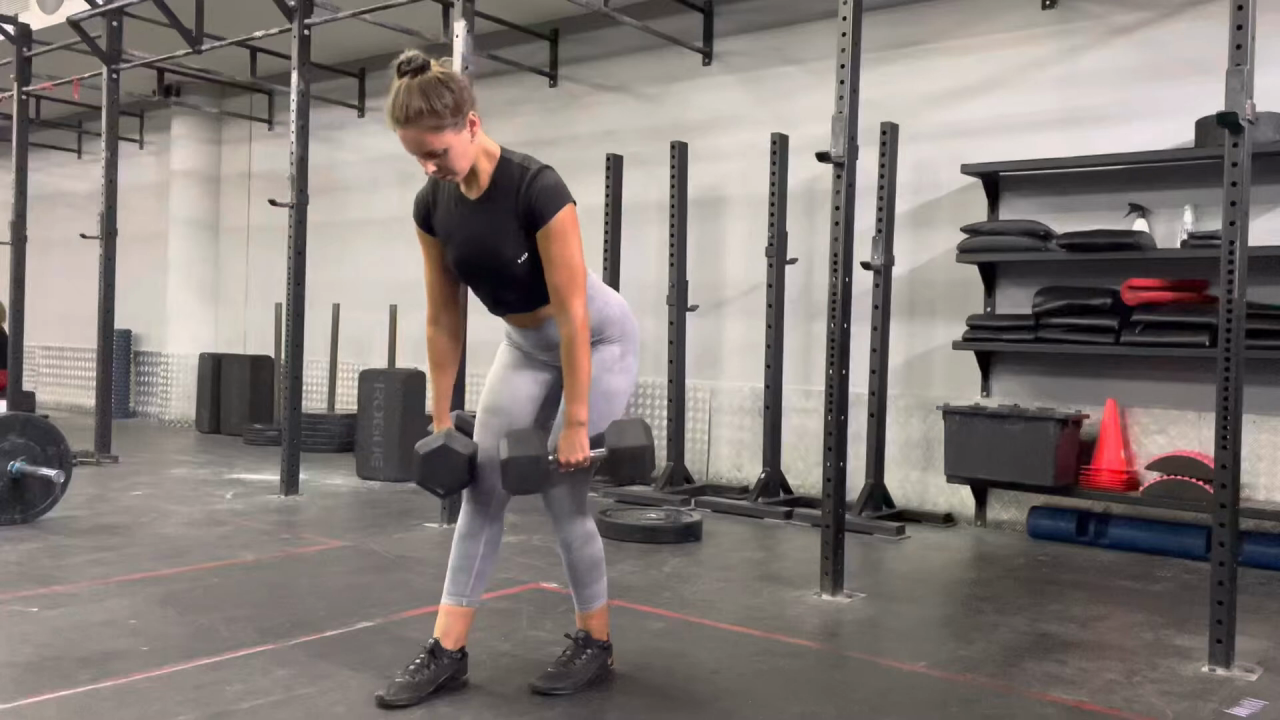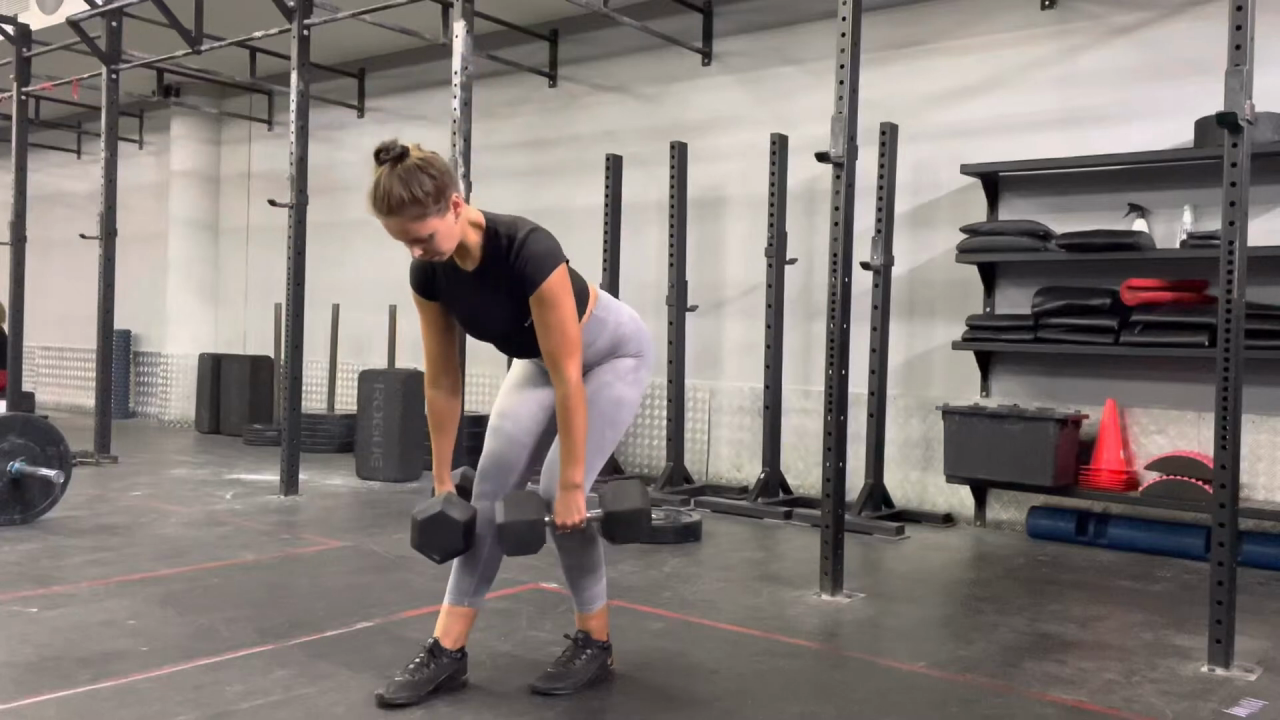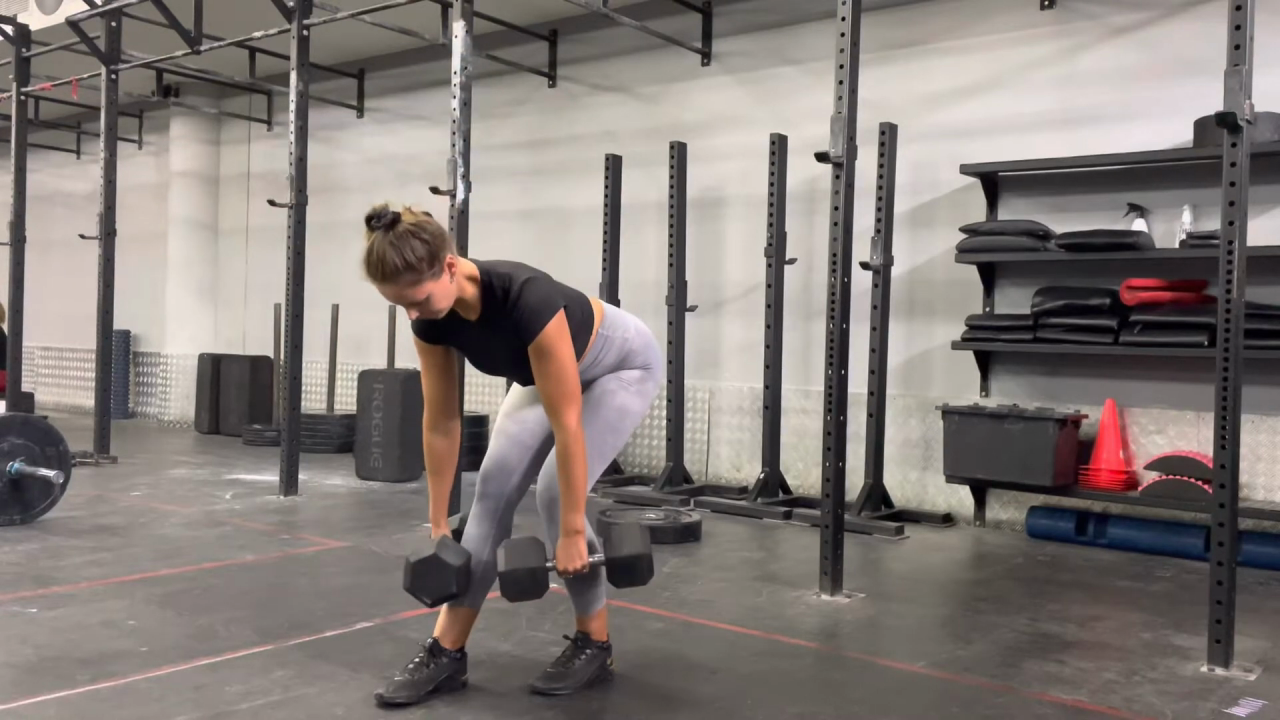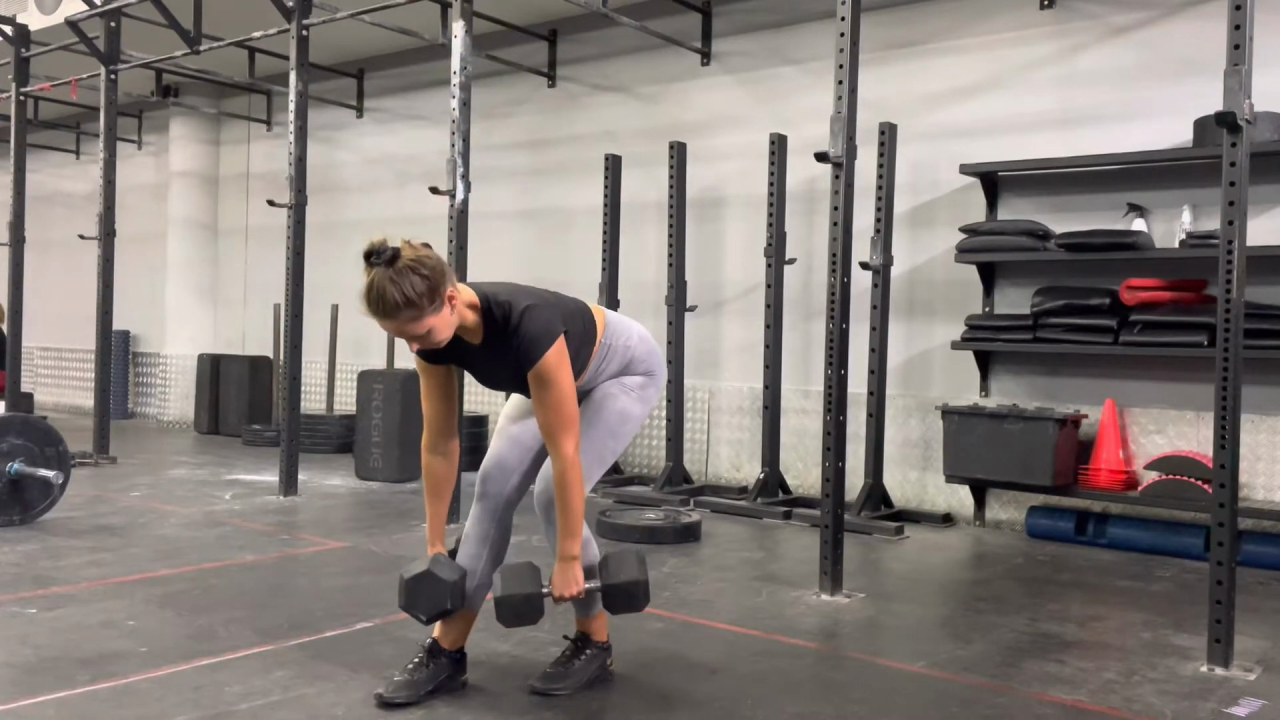
dt=0.7s
person 1, frame 1
left shoulder: (537, 188)
right shoulder: (432, 206)
left elbow: (572, 315)
right elbow: (443, 320)
left wrist: (576, 424)
right wrist: (441, 419)
left hip: (597, 338)
right hip: (524, 345)
left knee: (560, 488)
right knee: (482, 486)
left ankle: (596, 643)
right ankle: (447, 650)
person 1, frame 2
left shoulder: (529, 250)
right shoulder: (428, 273)
left elbow: (569, 377)
right elbow: (442, 381)
left wrist: (572, 485)
right wrist: (442, 479)
left hip: (612, 353)
right hip: (536, 360)
left knee: (556, 497)
right knee: (489, 490)
left ankle: (594, 642)
right ankle: (447, 650)
person 1, frame 3
left shoulder: (526, 298)
right shoulder: (433, 319)
left elbow: (567, 426)
right elbow: (441, 423)
left wrist: (572, 533)
right wrist: (438, 526)
left hip: (622, 365)
right hip: (544, 371)
left knee: (554, 492)
right knee: (493, 487)
left ankle: (595, 644)
right ankle: (447, 652)
person 1, frame 4
left shoulder: (527, 325)
right shoulder: (435, 331)
left elbow: (565, 454)
right elbow: (440, 443)
left wrist: (568, 559)
right wrist: (435, 545)
left hip: (625, 370)
right hip: (562, 373)
left knee: (552, 493)
right knee: (493, 487)
left ankle: (594, 643)
right ankle: (446, 649)
